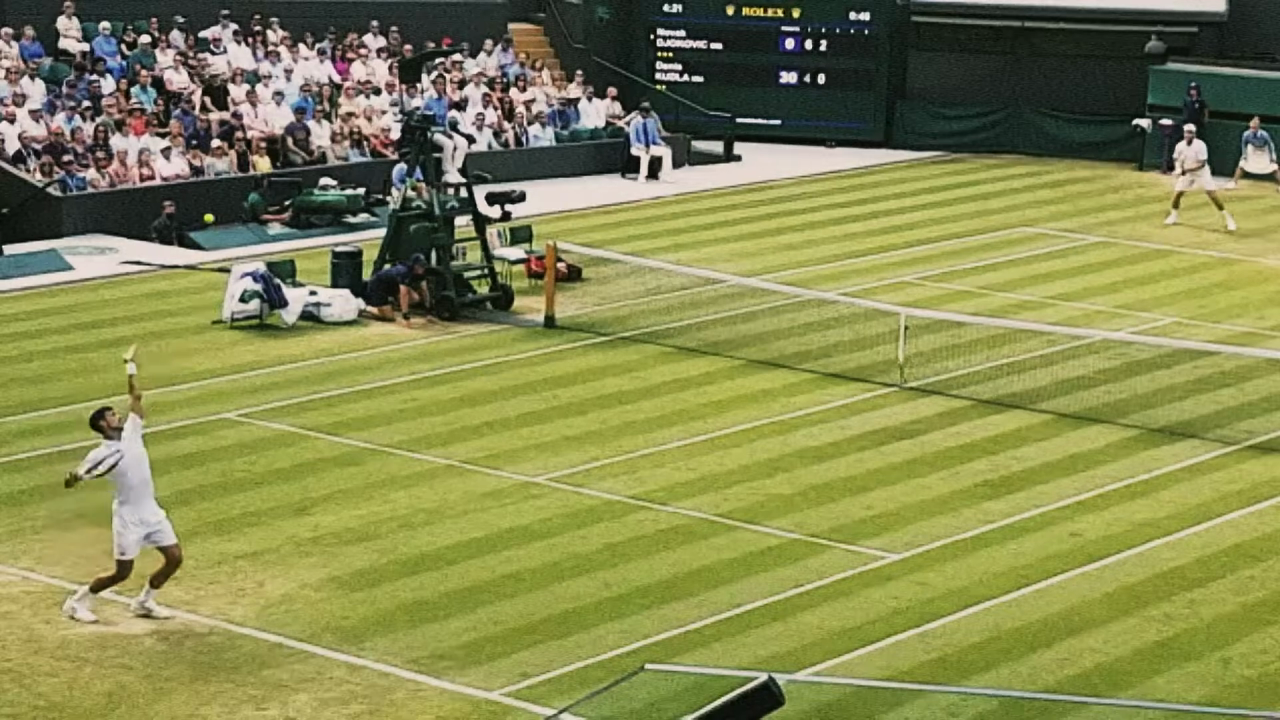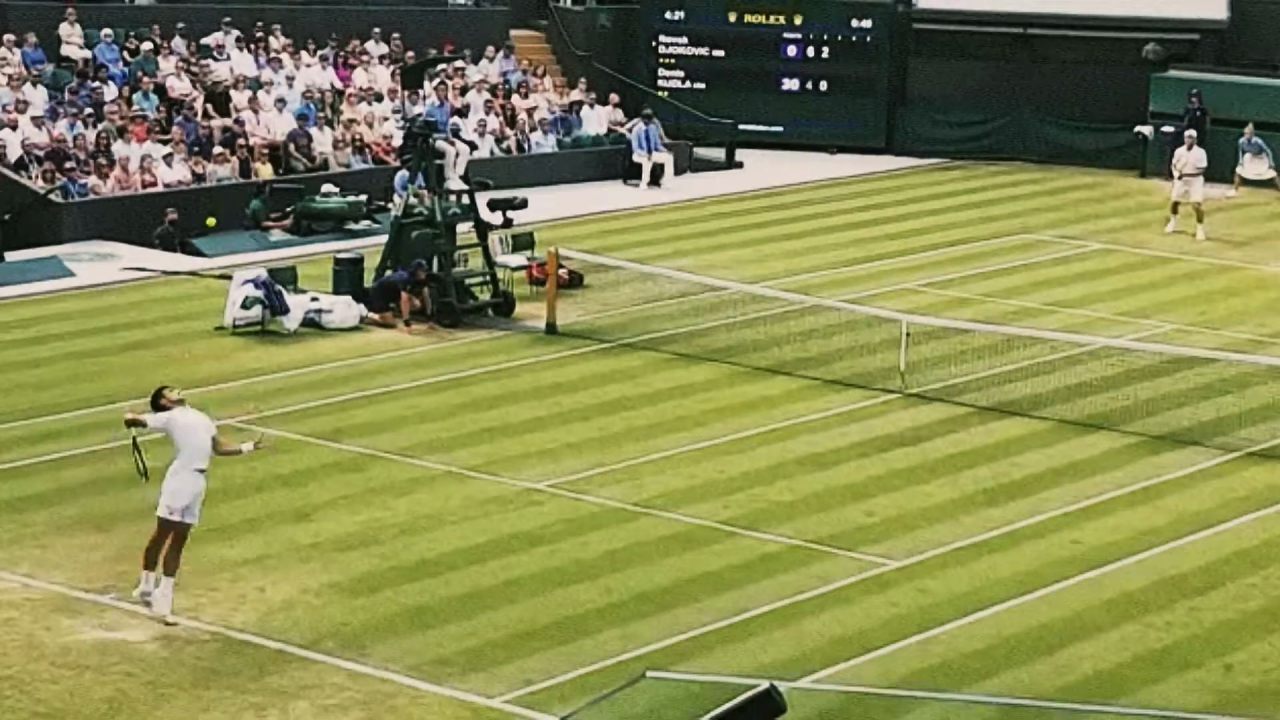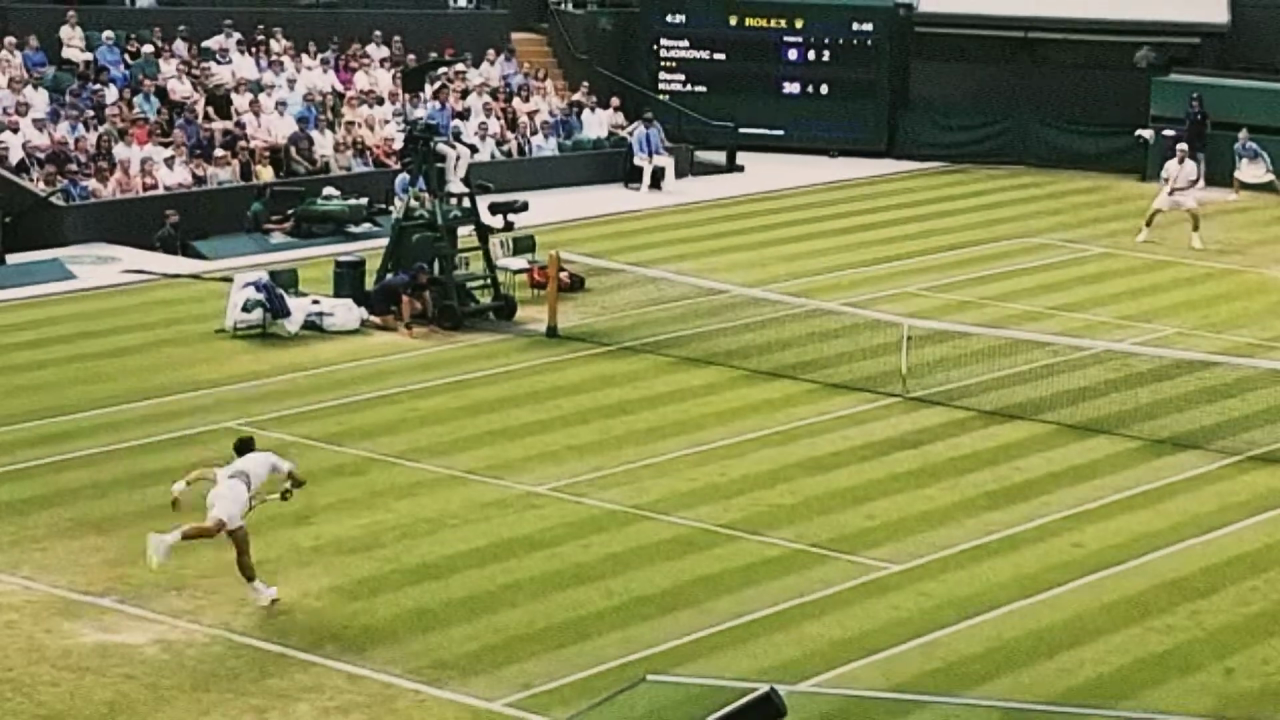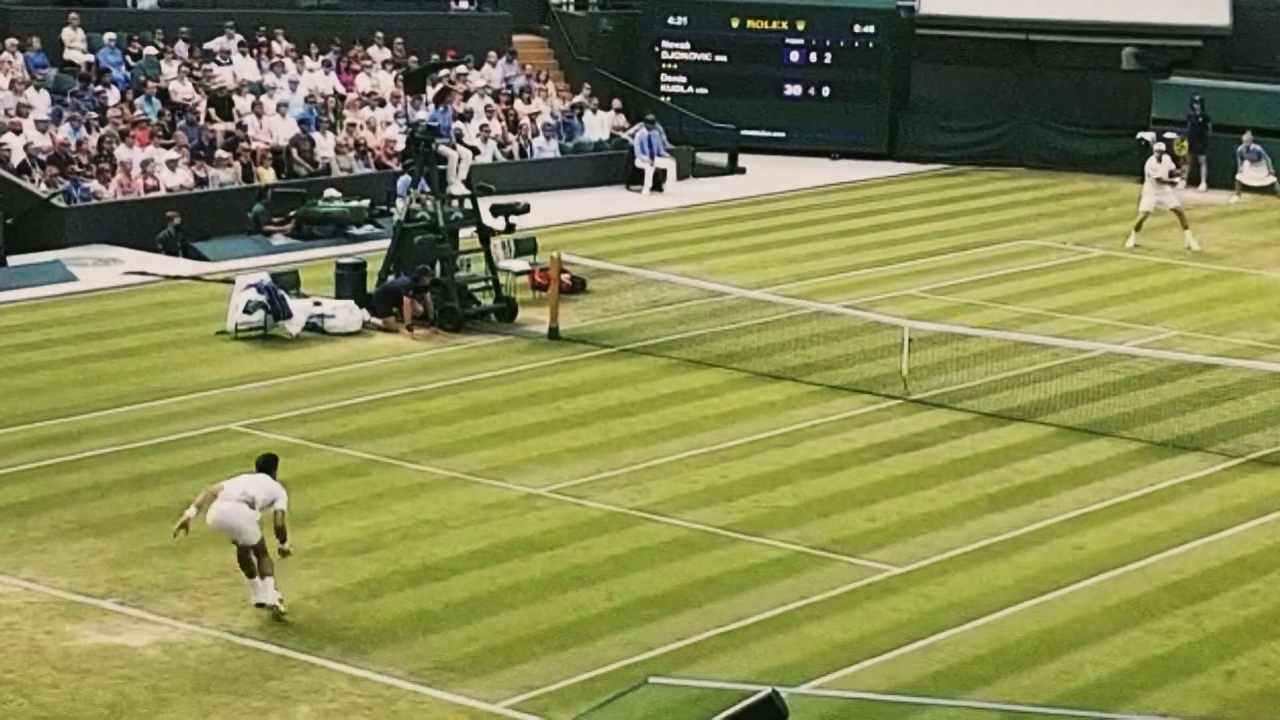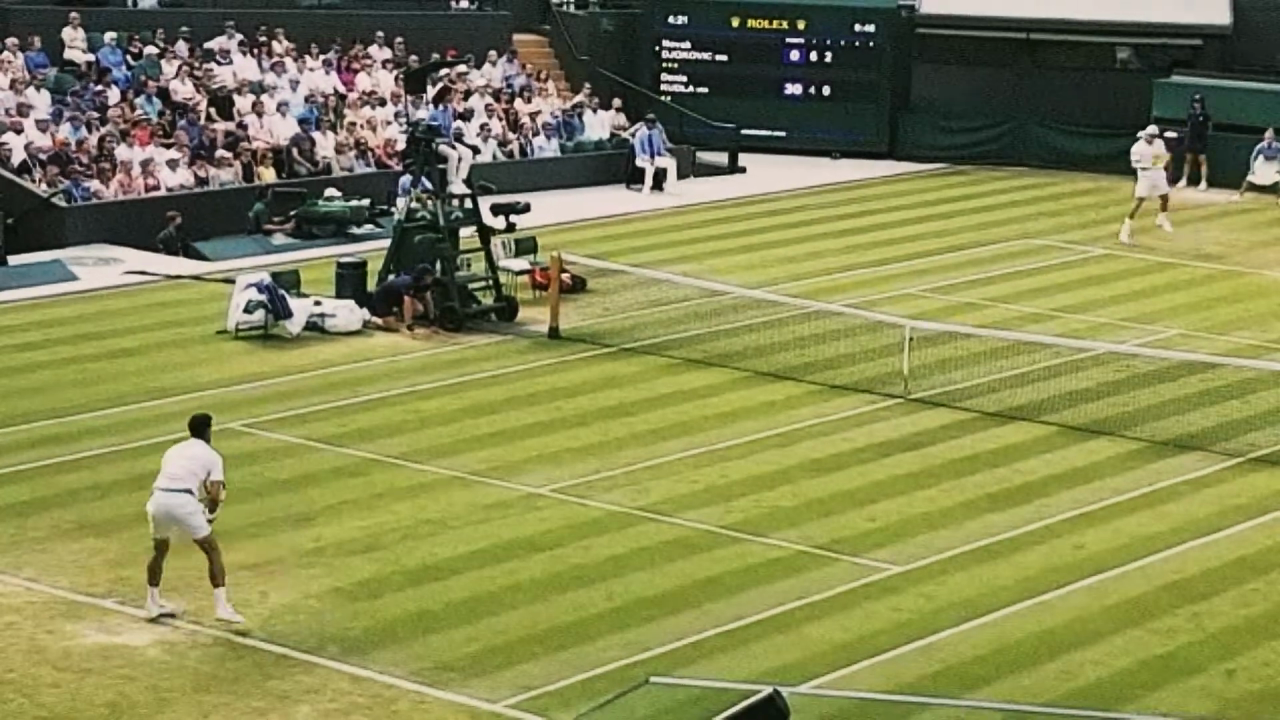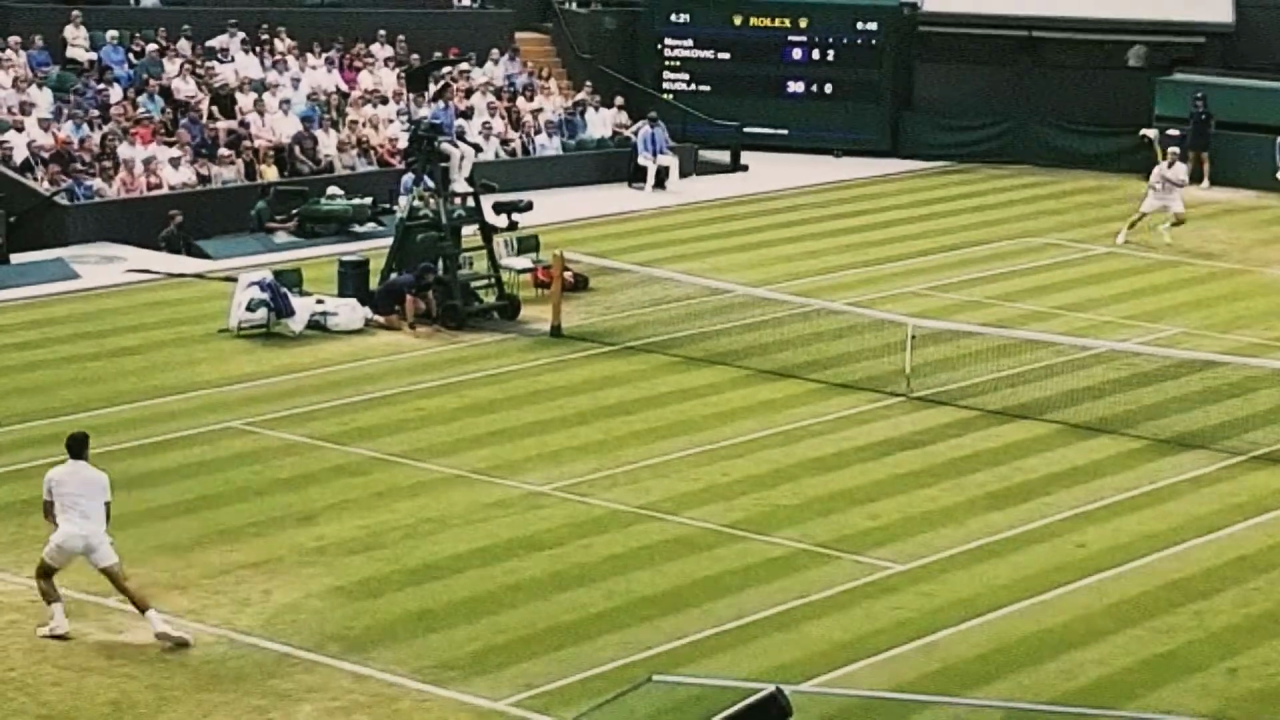
dt=0.4s
person 1, frame 1
left shoulder: (131, 434)
right shoulder: (100, 455)
left elbow: (136, 398)
right elbow: (70, 483)
left wrist: (130, 366)
right wrist: (76, 475)
left hip: (151, 511)
right hip: (128, 517)
left knee: (175, 558)
right knee: (122, 573)
left ankle: (144, 602)
right ankle: (77, 602)
person 1, frame 2
left shoulder: (200, 418)
right shoulder: (167, 417)
left elbow: (220, 448)
right elbow: (133, 421)
left wrist: (248, 447)
right wrist: (131, 418)
left hip: (196, 482)
right hip: (180, 482)
left knee: (178, 541)
right knee: (160, 535)
left ankle: (161, 599)
right ankle: (146, 587)
person 1, frame 3
left shoulder: (233, 467)
right shoulder: (270, 458)
left elbow: (199, 474)
right elbow: (299, 480)
left wrist: (179, 487)
right wrist: (288, 487)
left hip: (217, 495)
right hip: (233, 493)
left knee: (242, 547)
right knee: (210, 529)
left ankle: (260, 592)
right ankle: (166, 541)
person 1, frame 4
left shoulder: (241, 479)
right shoulder: (278, 489)
left elbow: (210, 491)
right elbow: (279, 524)
left wrist: (190, 513)
right wrist: (284, 545)
left hip: (216, 512)
right hip: (240, 514)
left knee: (244, 546)
right knee: (262, 554)
left ankle: (260, 593)
right ankle: (270, 596)
person 1, frame 5
left shoulder: (173, 450)
right shoulder: (212, 457)
right elbow: (214, 494)
right wrist: (210, 515)
left hip: (159, 500)
right hip: (184, 504)
left knee: (160, 551)
right knee: (213, 553)
left ankle: (153, 604)
right ankle: (222, 607)
person 1, frame 6
left shoulder: (52, 475)
right shoulder: (100, 476)
left elbow: (47, 513)
right elbow: (105, 514)
left hip: (66, 536)
right hip: (93, 536)
left knee: (42, 575)
right knee: (122, 585)
left ankle: (59, 623)
right ankle: (159, 626)
